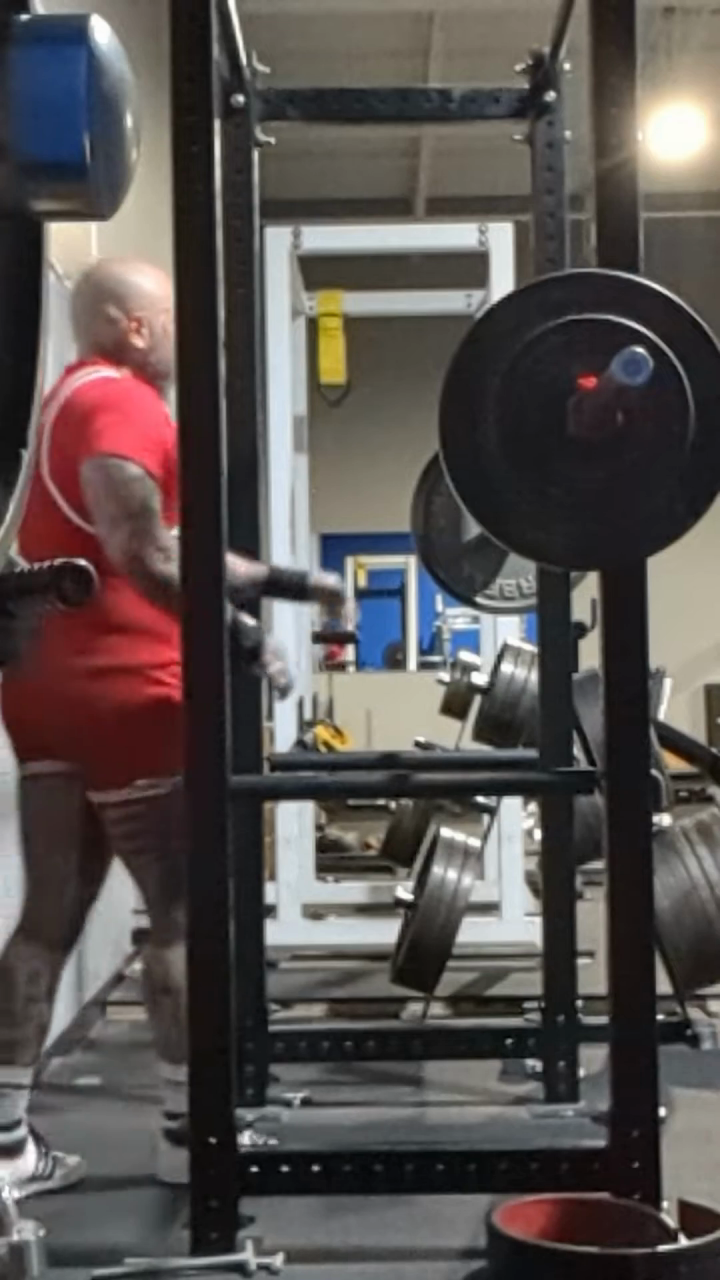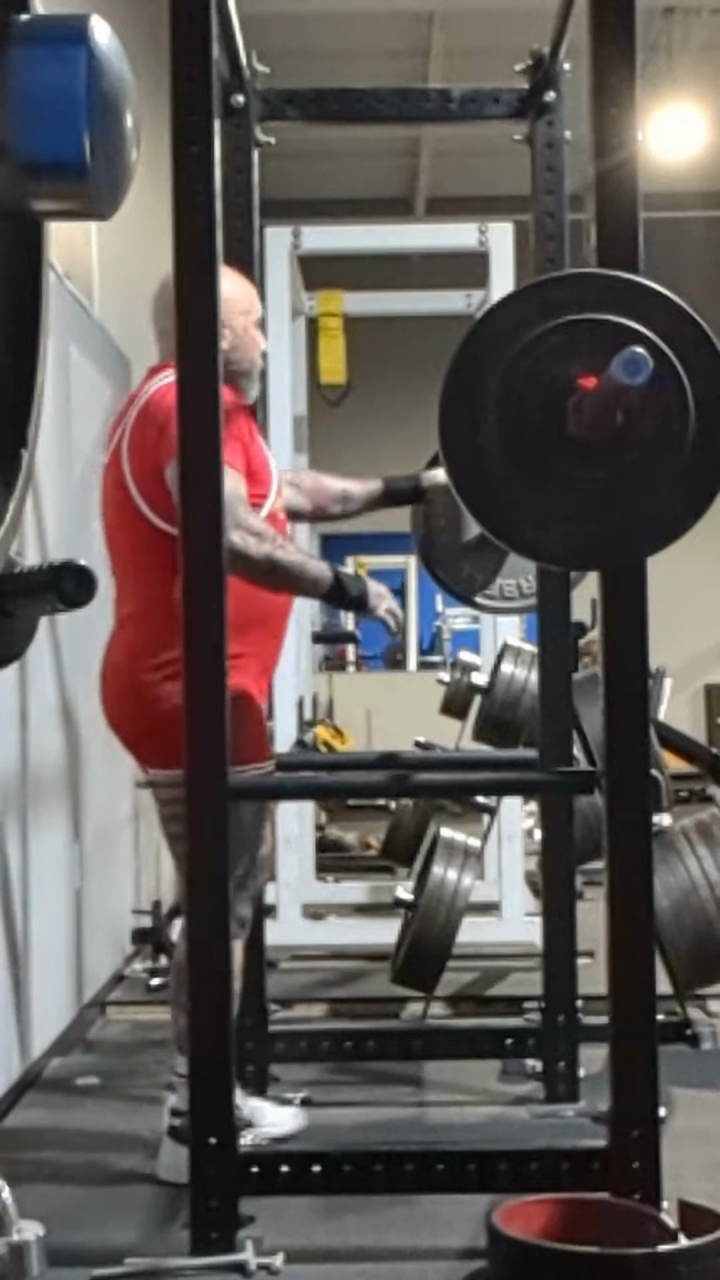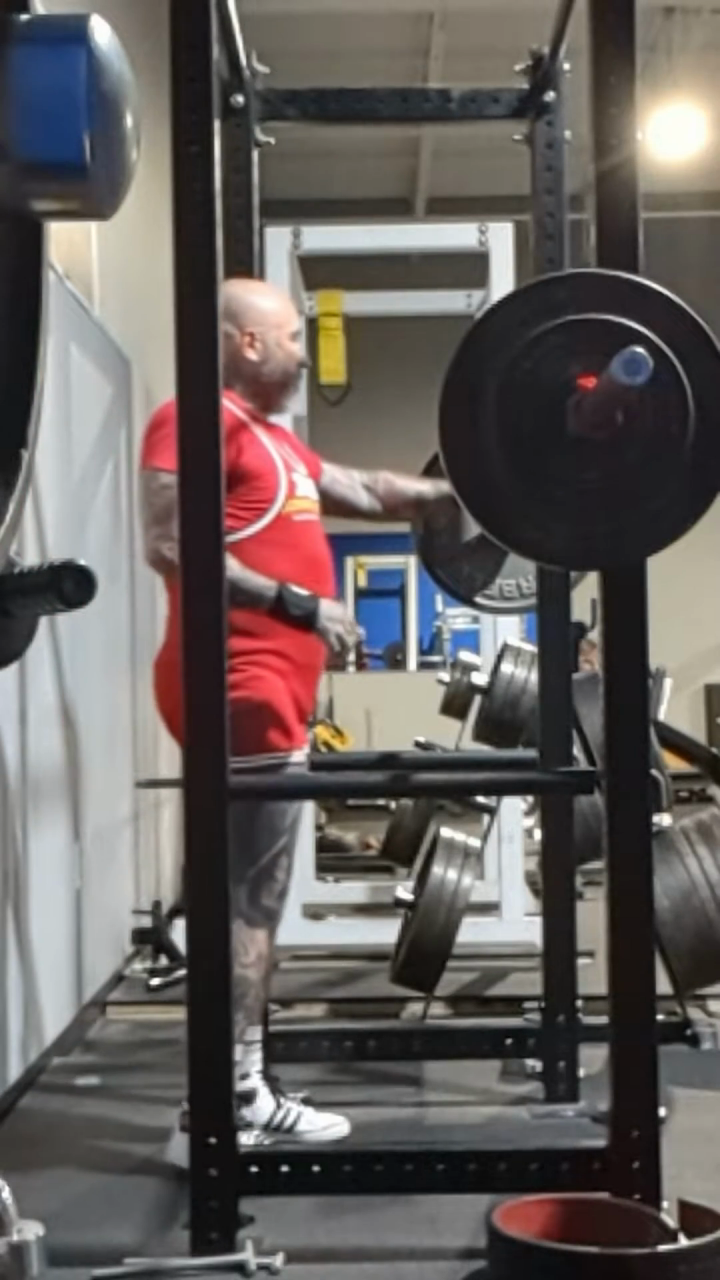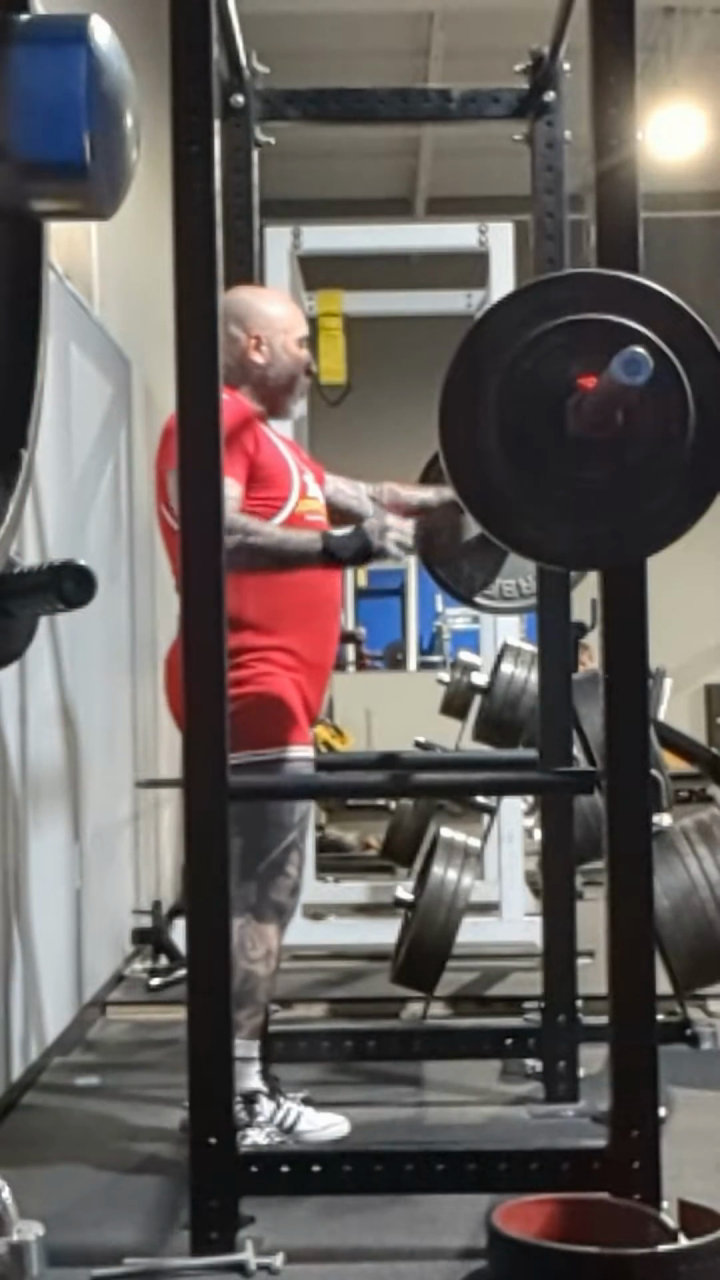
dt=0.4s
person 1, frame 1
left shoulder: (76, 405)
right shoulder: (118, 401)
left elbow: (158, 540)
right elbow: (139, 553)
left wrist: (279, 580)
right hip: (123, 694)
right knee: (187, 914)
right ankle: (189, 1130)
person 1, frame 2
left shoulder: (169, 409)
right shoulder: (190, 403)
left elbow: (290, 495)
right elbow: (231, 534)
left wrist: (400, 487)
right wrist: (345, 585)
left hip: (179, 687)
right hip: (193, 691)
left knee: (225, 897)
right knee: (224, 904)
left ankle: (206, 1086)
right ankle: (194, 1127)
person 1, frame 3
left shoulder: (268, 439)
right shoulder: (198, 419)
left elbow: (365, 490)
right elbow: (170, 544)
left wrist: (462, 491)
right wrist: (295, 606)
left hip: (266, 691)
right hip: (236, 691)
left knee: (257, 899)
right knee: (249, 900)
left ankle: (245, 1094)
person 1, frame 4
left shoulder: (261, 436)
right shoulder: (214, 420)
left elbow: (359, 497)
right elbow: (219, 534)
left wrist: (463, 499)
right wrist: (342, 547)
left hip: (270, 690)
right hip: (247, 690)
left knee: (263, 898)
right knee: (260, 899)
left ankle: (248, 1093)
right ankle: (227, 1109)
